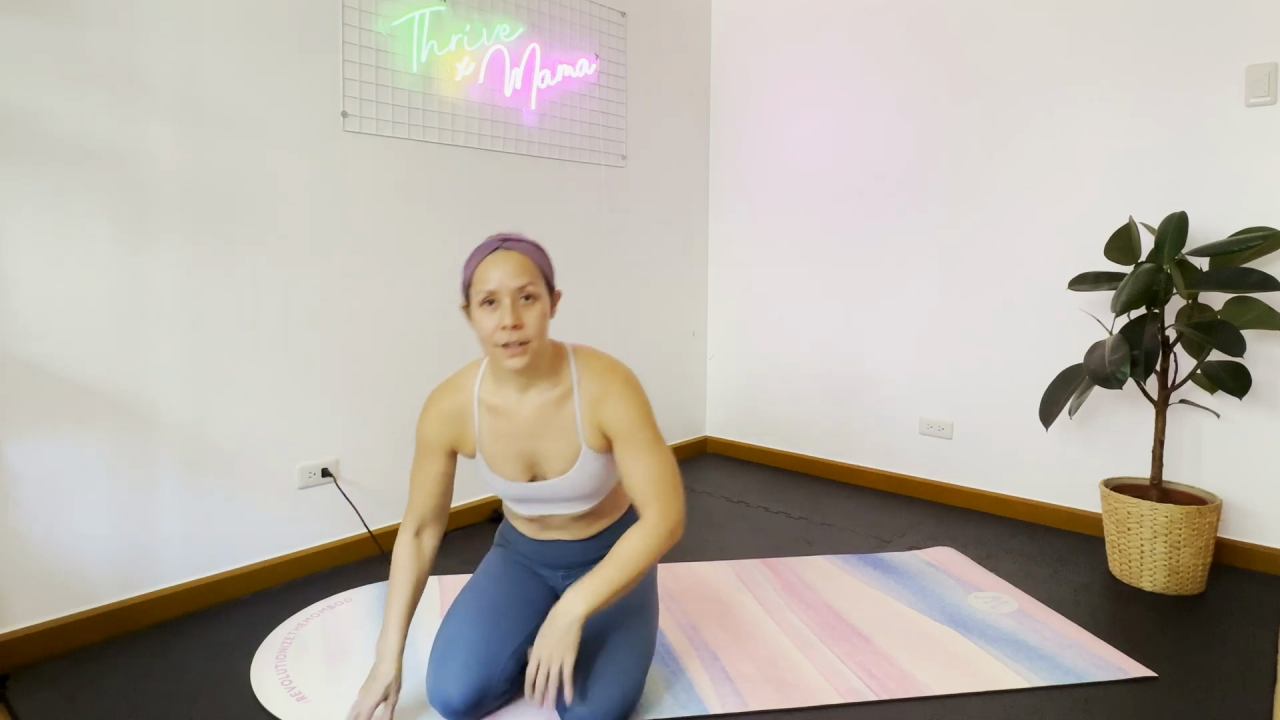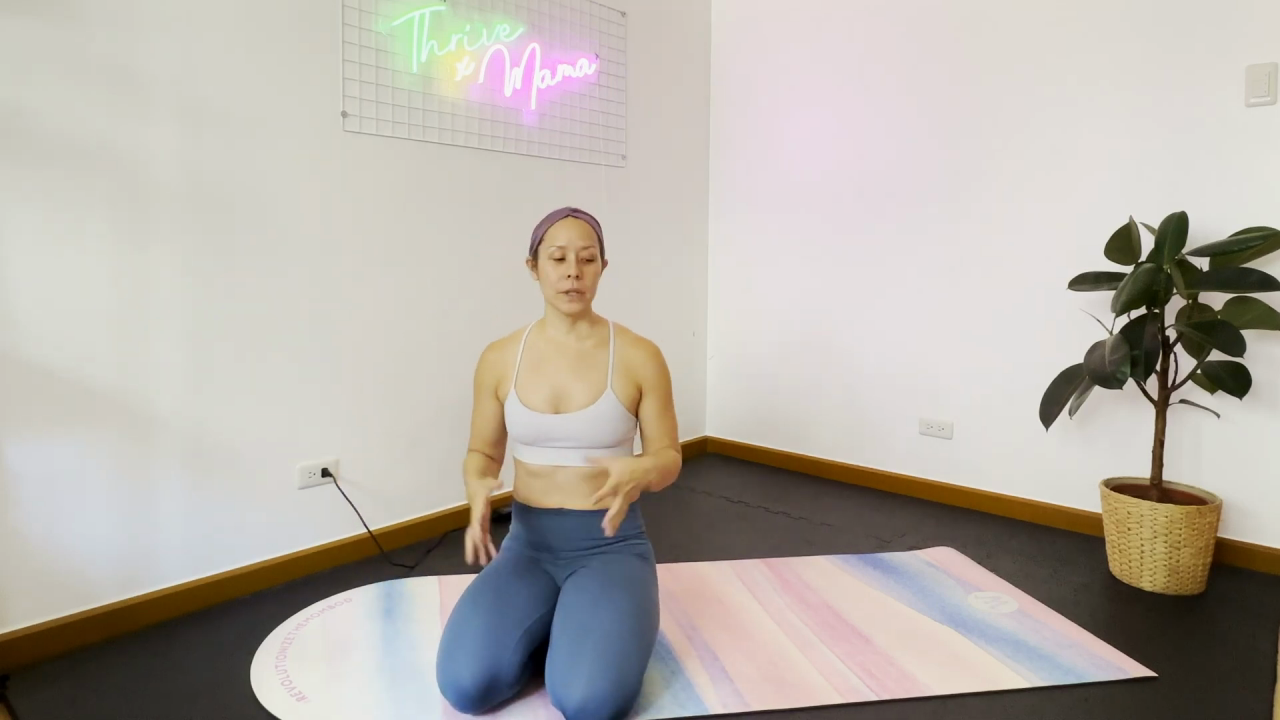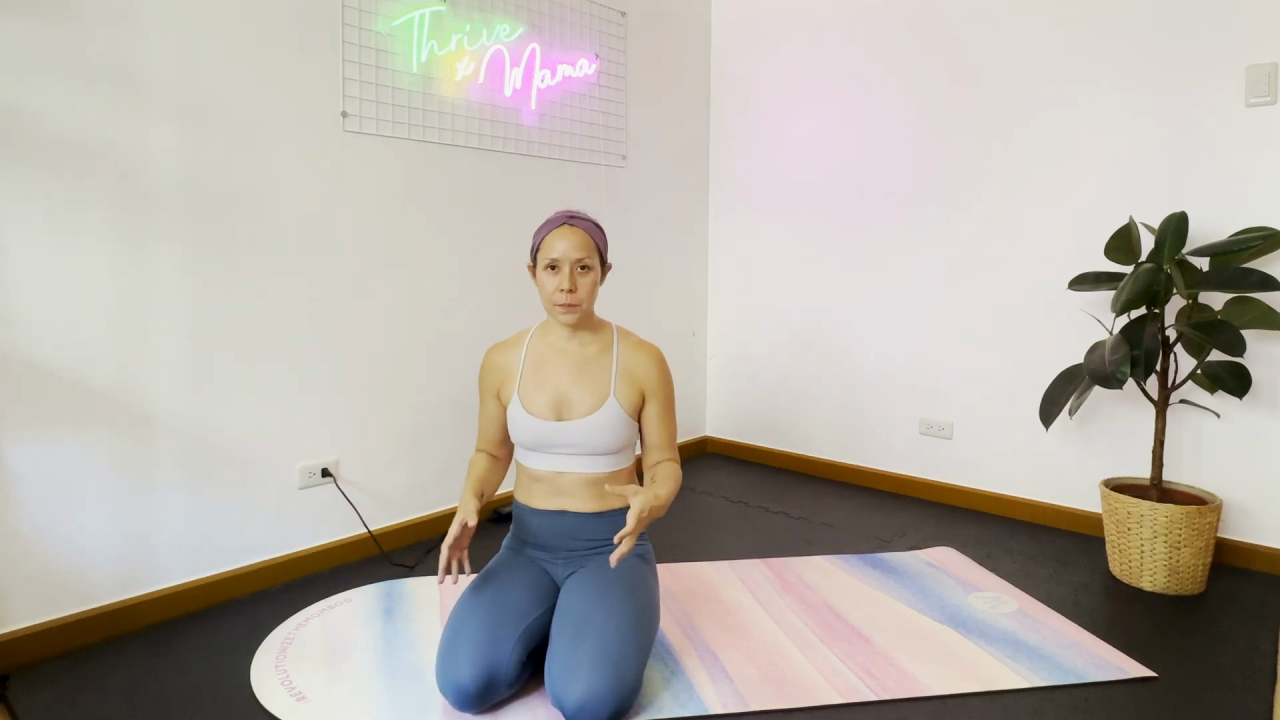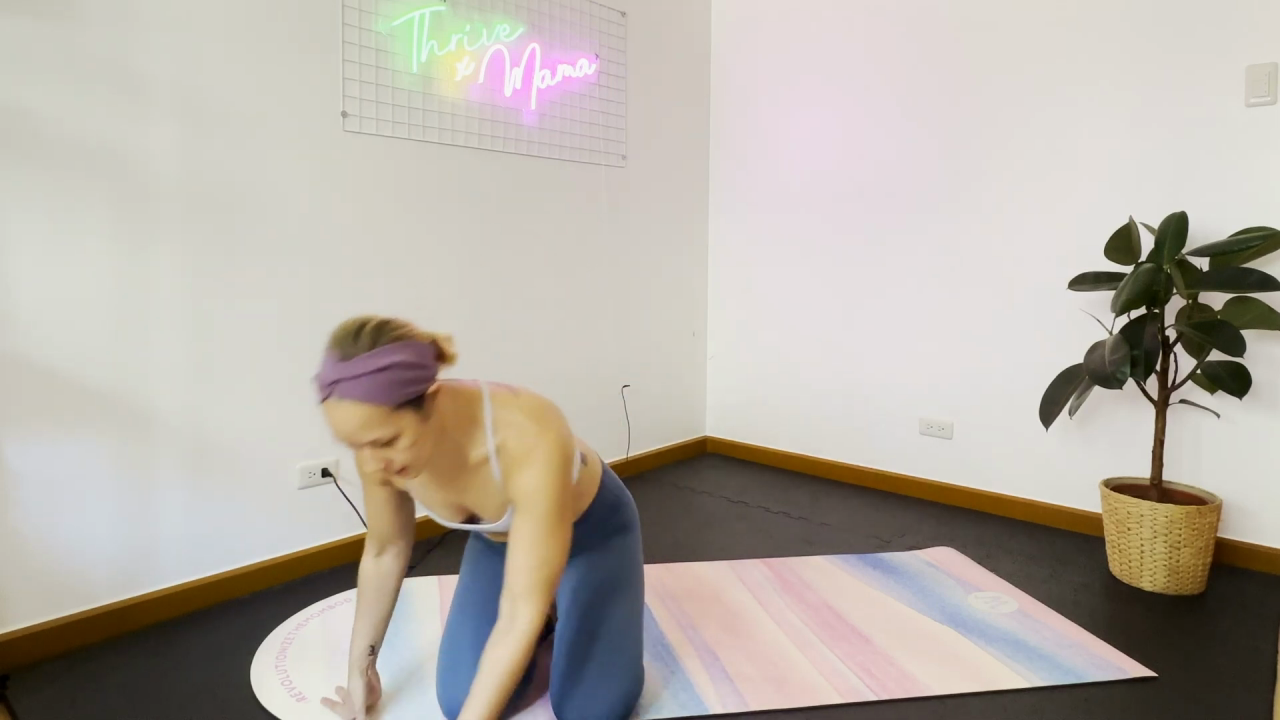
dt=1s
person 1, frame 1
left shoulder: (608, 386)
right shoulder: (450, 405)
left elbow: (666, 517)
right elbow: (420, 529)
left wrist: (573, 610)
right wrist: (387, 660)
left hip: (613, 554)
right hip: (521, 556)
left ankle: (569, 621)
right ankle: (536, 631)
person 1, frame 2
left shoulder: (639, 355)
right shoulder: (499, 358)
left elbow: (668, 458)
right elbow: (482, 453)
left wrist: (640, 472)
right wrist: (479, 489)
left hip: (612, 546)
right hip: (528, 543)
left ankle: (596, 631)
right ankle: (553, 630)
person 1, frame 3
left shoulder: (642, 361)
right shoulder: (502, 361)
left elbow: (664, 462)
left wrist: (653, 500)
right wrist: (470, 501)
left hip: (609, 548)
right hip: (528, 546)
left ankle: (603, 629)
right ankle: (551, 629)
person 1, frame 4
left shoulder: (530, 440)
right shoulder: (380, 451)
left elbow: (522, 613)
right elbow: (383, 553)
right wrist: (359, 669)
left hip: (594, 533)
right hip: (497, 543)
left ankle: (574, 616)
right ankle: (550, 619)
